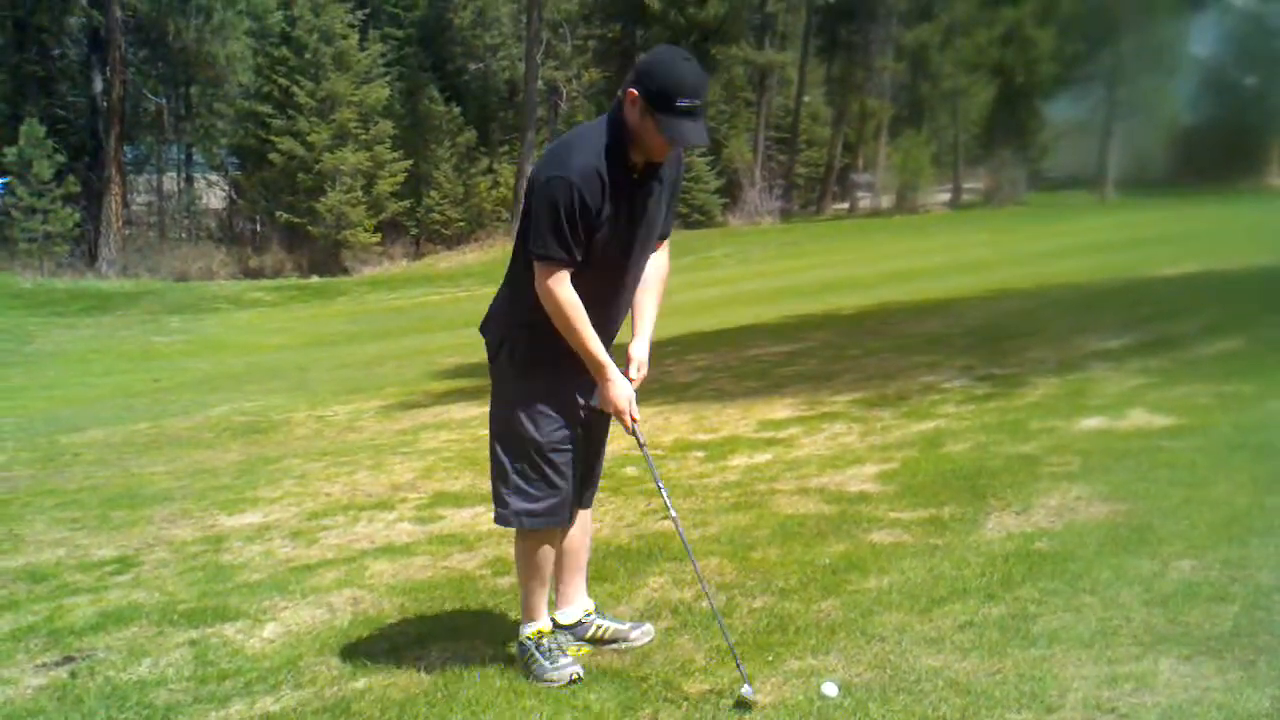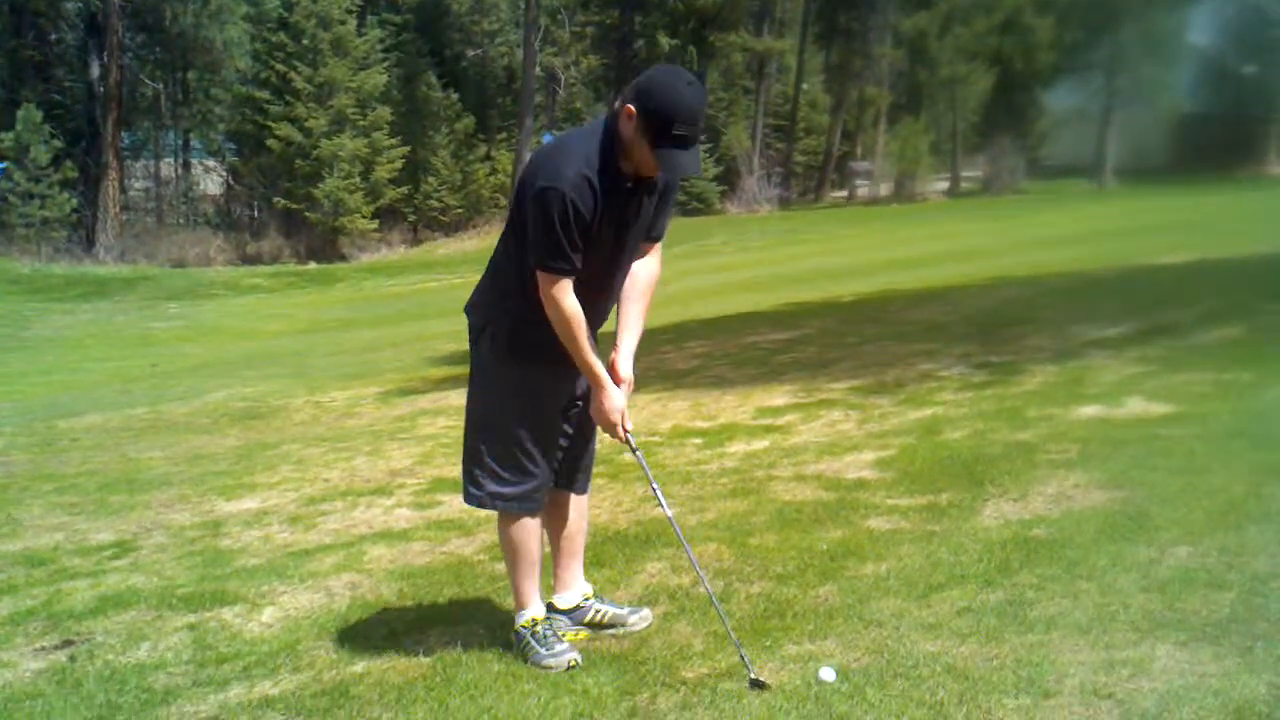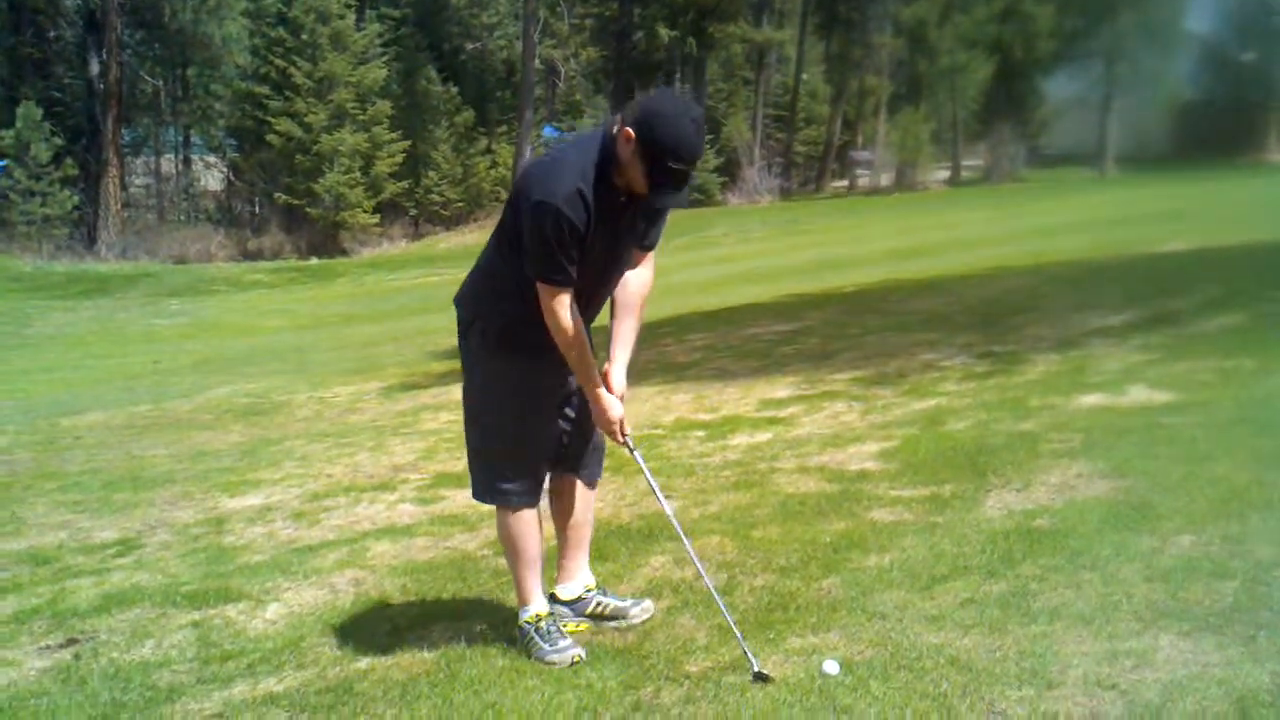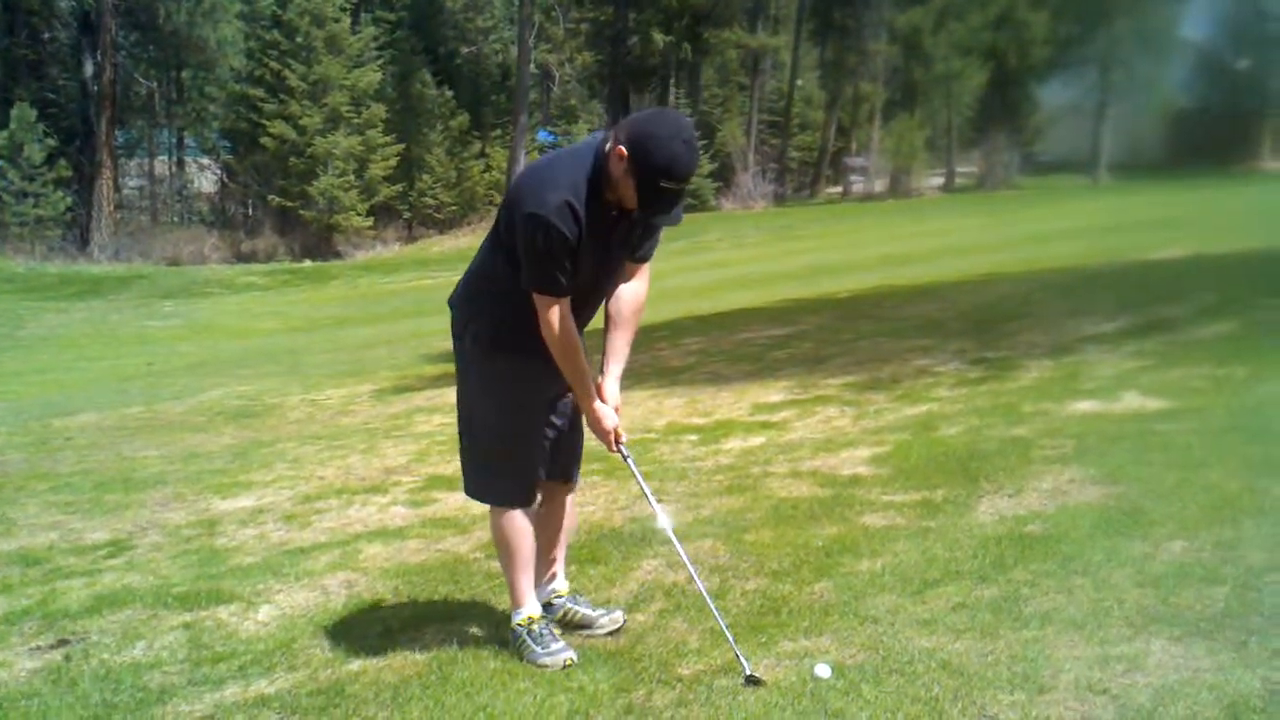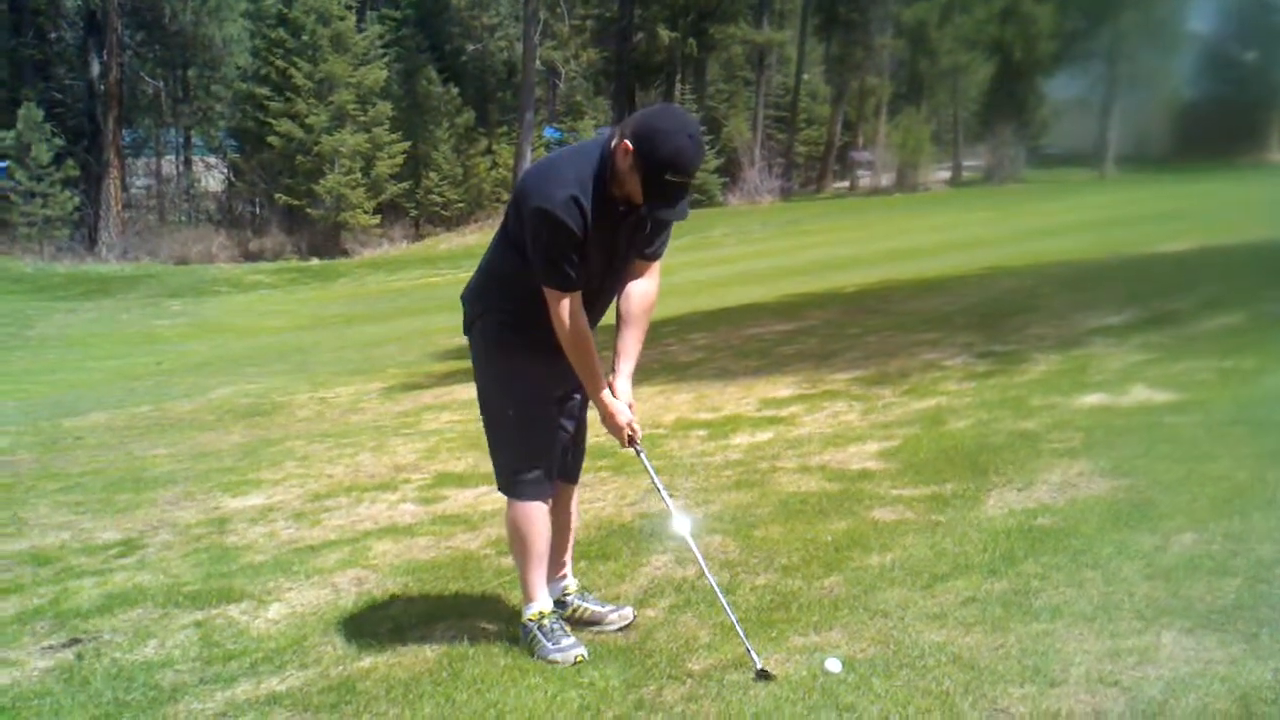
dt=0.2s
person 1, frame 1
left shoulder: (663, 161)
right shoulder: (572, 170)
left elbow: (655, 249)
right elbow: (551, 284)
left wrist: (641, 341)
right wrist: (605, 373)
left hip: (588, 347)
right hip: (535, 352)
left knee: (578, 486)
right knee: (541, 491)
left ankle: (573, 613)
right ankle: (535, 630)
person 1, frame 2
left shoulder: (660, 164)
right shoulder: (564, 176)
left elbow: (645, 256)
right elbow: (555, 291)
left wrist: (623, 352)
right wrist: (598, 384)
left hip: (574, 335)
right hip: (516, 339)
left knee: (570, 470)
right knee: (520, 475)
left ankle: (572, 598)
right ankle: (530, 617)
person 1, frame 3
left shoulder: (655, 171)
right shoulder: (559, 189)
left elbow: (638, 265)
right elbow: (555, 303)
left wrist: (618, 364)
right wrist: (594, 391)
left hip: (565, 331)
right hip: (505, 334)
left knee: (579, 459)
right knee: (518, 473)
left ankle: (577, 588)
right ankle: (534, 612)
person 1, frame 4
left shoulder: (649, 184)
right shoulder: (551, 201)
left elbow: (633, 277)
right elbow: (552, 314)
left wrist: (612, 377)
right wrist: (589, 401)
left hip: (557, 336)
right hip: (497, 337)
left knee: (559, 468)
right knee: (512, 478)
left ankle: (551, 592)
right ankle: (525, 616)
person 1, frame 5
left shoulder: (656, 181)
right shoulder: (557, 196)
left elbow: (643, 275)
right elbow: (564, 308)
left wrist: (623, 377)
right wrist: (602, 397)
left hip: (567, 334)
right hip: (510, 331)
left knee: (563, 468)
right knee: (531, 471)
left ankle: (561, 590)
right ankle: (536, 613)
